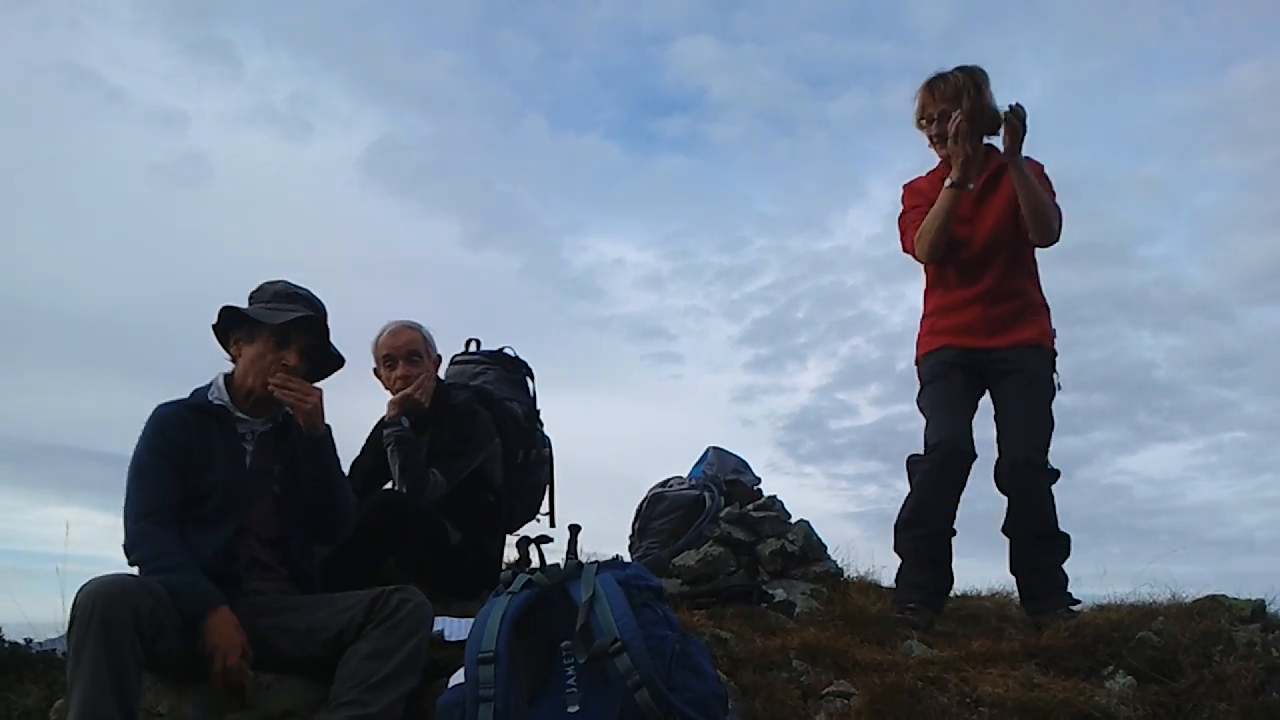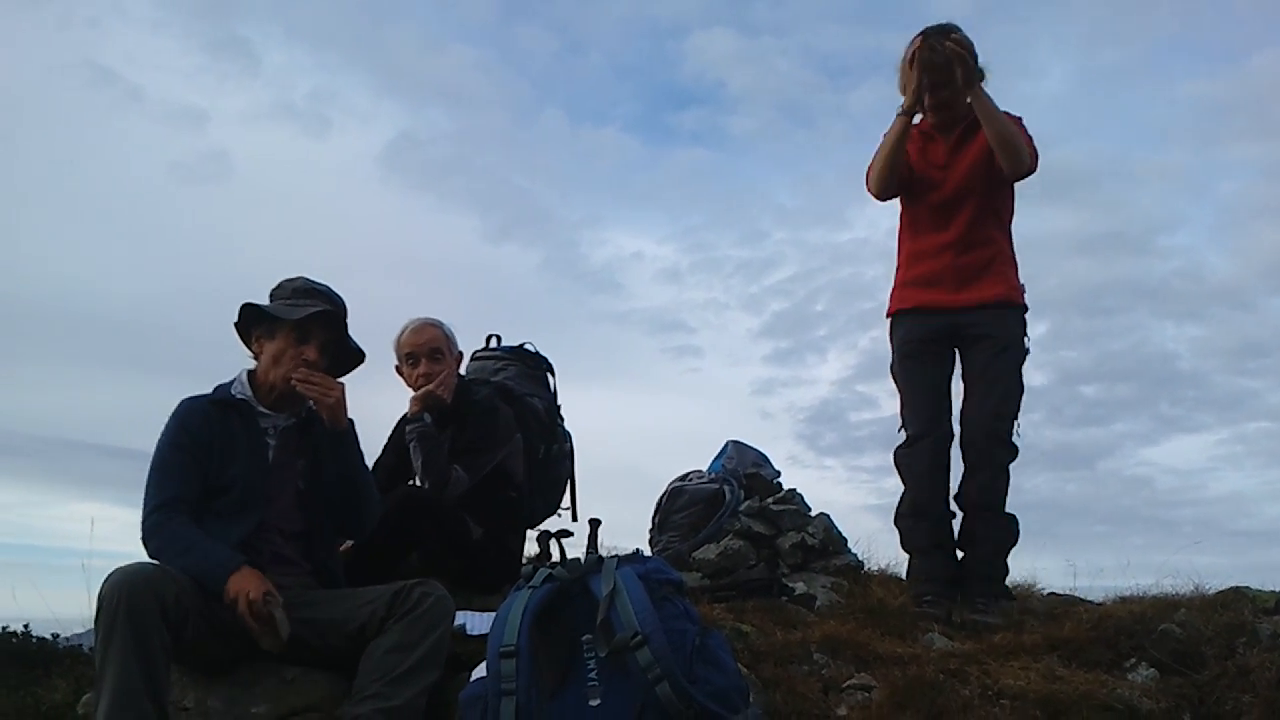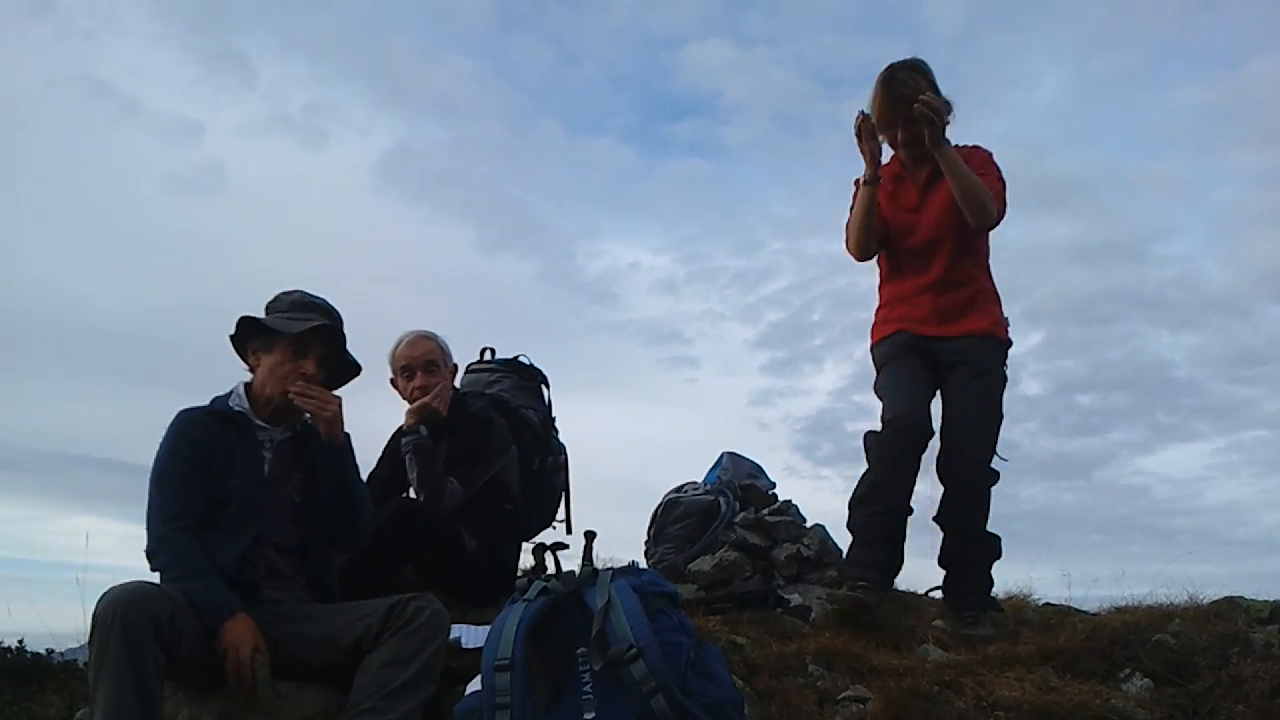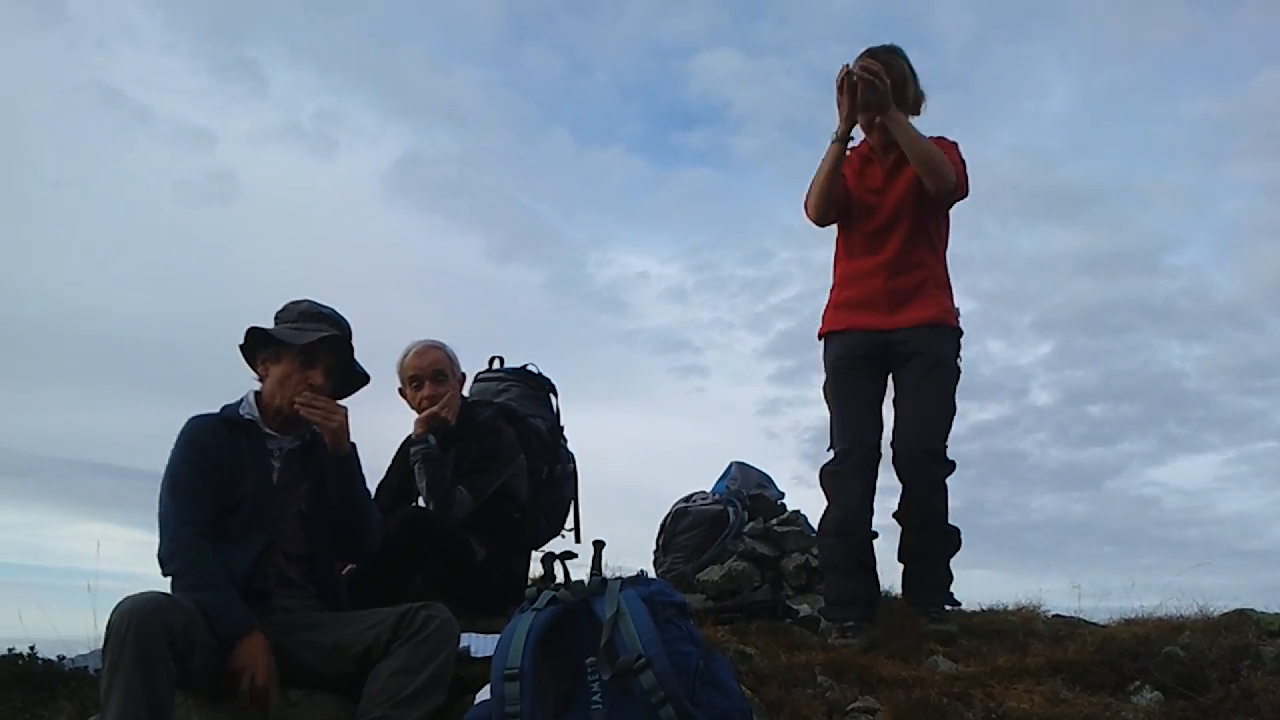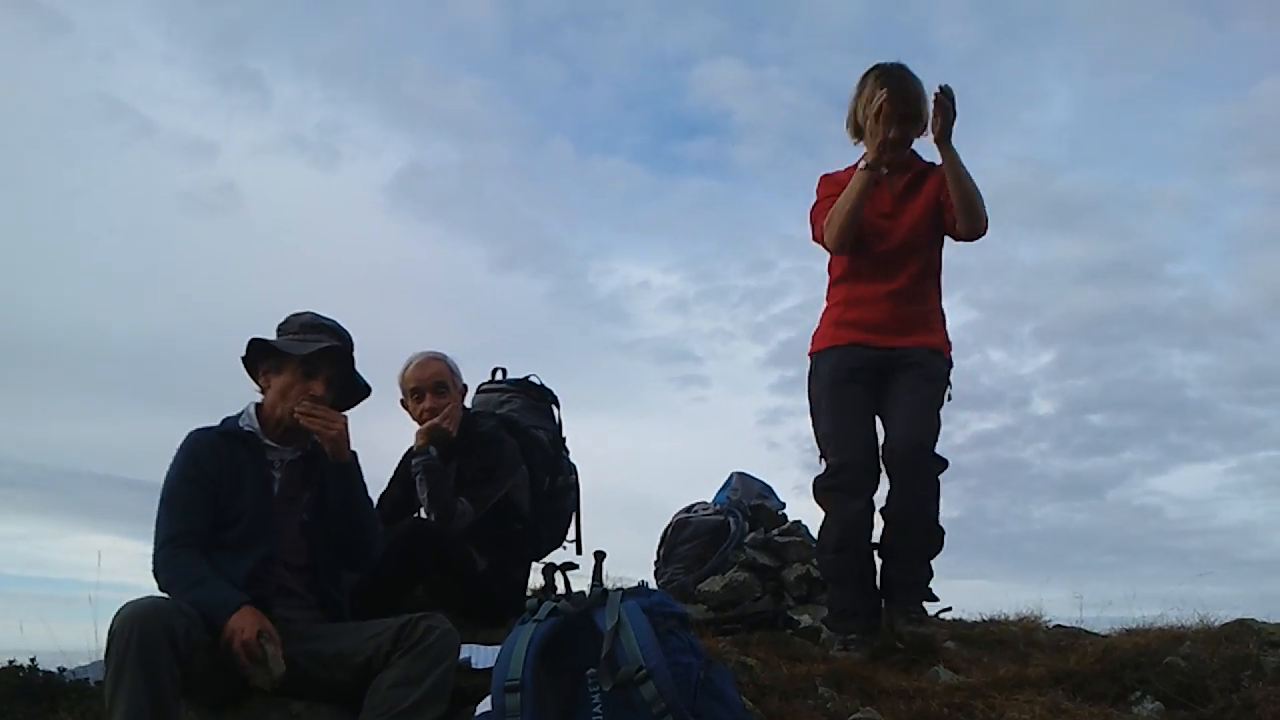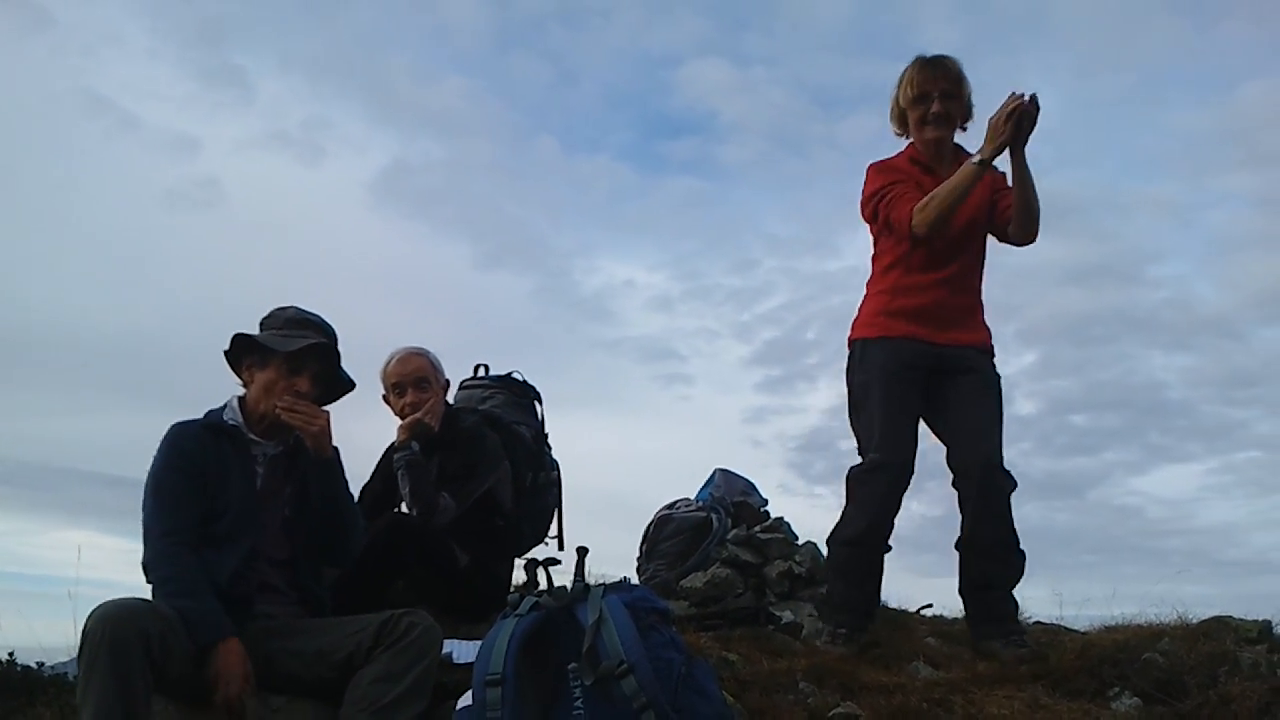
dt=0.4s
person 1, frame 1
left shoulder: (1022, 174)
right shoulder: (920, 191)
left elbow: (1046, 233)
right elbow: (927, 249)
left wrist: (1014, 159)
right wrist: (959, 174)
left hip: (1021, 344)
right hip: (947, 347)
left knee: (1025, 465)
right knee: (944, 452)
left ankle: (1045, 594)
right ankle: (919, 592)
person 1, frame 2
left shoulder: (998, 128)
right shoulder: (903, 143)
left elbow: (1021, 165)
right elbow: (879, 186)
left wrist: (973, 91)
right wrist: (910, 106)
left hip: (993, 305)
right hip: (919, 309)
left knee: (988, 434)
right knee: (927, 435)
left ankle: (982, 582)
right ankle: (932, 581)
person 1, frame 3
left shoulder: (972, 162)
right shoulder: (876, 184)
left elbow: (987, 217)
right elbow: (860, 249)
left wrist: (940, 148)
right wrist: (872, 170)
left hip: (974, 336)
right hip: (902, 335)
left knee: (967, 461)
right knee: (903, 427)
left ankle: (968, 599)
right ankle: (868, 571)
person 1, frame 4
left shoulder: (934, 151)
right shoulder: (842, 166)
left elbow: (948, 186)
right elbow: (818, 211)
left wrist: (895, 118)
right wrist: (844, 128)
left hip: (926, 328)
right hip: (852, 330)
left knee: (921, 453)
right knee: (852, 459)
left ankle: (928, 592)
right ankle: (849, 609)
person 1, frame 5
left shoulder: (936, 183)
right shoulder: (839, 184)
left elbow: (972, 226)
right elbow: (834, 237)
left wrist: (945, 145)
right wrist: (872, 158)
left hip: (918, 349)
right hip: (844, 347)
left knee: (912, 453)
right knee: (849, 472)
left ankle: (906, 598)
right ankle: (852, 620)
person 1, frame 6
left shoulder: (984, 178)
right shoulder: (886, 175)
left elbow: (1023, 232)
right elbow: (924, 221)
left wrist: (1016, 154)
right wrist: (986, 152)
left hip: (963, 348)
right hip: (888, 341)
left knee: (984, 472)
right knee: (885, 466)
left ankle: (993, 619)
right ankle: (848, 613)
person 2, frame 1
left shoulder: (301, 437)
right shoulder: (177, 422)
left elbow: (335, 532)
right elbow: (146, 534)
left wrist: (315, 435)
right wrist: (211, 611)
left hip: (281, 613)
right hip: (188, 612)
left knee: (406, 606)
right knee: (107, 598)
person 2, frame 2
left shoulder: (323, 432)
right shoulder: (200, 416)
left elbow: (359, 526)
right elbow: (162, 523)
left wrist: (339, 429)
right wrist: (230, 573)
left hip: (304, 606)
right hip: (213, 601)
left knee: (427, 600)
right knee: (134, 586)
person 2, frame 3
left shoulder: (319, 444)
right shoulder: (197, 428)
left elbow: (353, 540)
right elbow: (169, 539)
left wrist: (336, 443)
right wrist: (228, 617)
left hip: (298, 622)
right hip: (209, 618)
left knee: (423, 615)
right knee: (128, 605)
person 2, frame 4
left shoulder: (327, 452)
right shoulder: (207, 436)
left elbow: (361, 549)
right elbow: (183, 547)
left wrist: (341, 452)
right wrist: (242, 632)
left hip: (308, 630)
right hip: (219, 627)
left knee: (432, 624)
right knee: (144, 616)
person 2, frame 5
left shoulder: (328, 463)
right shoulder: (208, 448)
left elbow: (363, 559)
right elbow: (174, 556)
left wrist: (342, 461)
right wrist: (233, 610)
left hip: (310, 640)
right hip: (221, 633)
left knee: (434, 634)
right knee: (145, 621)
person 2, frame 6
left shoulder: (311, 458)
right shoulder: (190, 442)
left elbow: (343, 555)
right elbow: (166, 554)
left wrist: (325, 457)
right wrist: (219, 639)
left hip: (289, 636)
right hip: (200, 632)
left knee: (415, 629)
right knee: (118, 623)
person 3, frame 1
left shoulder: (466, 415)
right shoulder: (391, 424)
left elbow: (419, 494)
right elbow: (351, 497)
left wrist: (397, 423)
left hip: (466, 562)
right hip: (418, 553)
left knee: (389, 505)
person 3, frame 2
left shoulder: (488, 411)
right shoulder: (415, 420)
left elbow: (442, 490)
left wrist: (420, 420)
left hip: (489, 556)
right hip: (439, 550)
left knee: (411, 501)
person 3, frame 3
left shoulder: (483, 423)
right shoulder: (409, 433)
left elbow: (438, 502)
right elbow: (370, 506)
left wrist: (416, 433)
left hip: (484, 569)
right hip: (436, 561)
left knee: (405, 514)
person 3, frame 4
left shoulder: (491, 432)
right shoulder: (418, 443)
left elbow: (446, 511)
right elbow: (379, 516)
left wrist: (425, 442)
left hip: (493, 578)
right hip: (443, 570)
left knee: (414, 522)
person 3, frame 5
left shoulder: (493, 443)
right shoulder: (421, 453)
left elbow: (448, 522)
right elbow: (382, 526)
left wrist: (425, 454)
left hip: (494, 588)
right hip: (446, 582)
left knee: (416, 534)
person 3, frame 6
left shoulder: (475, 438)
right shoulder: (403, 449)
left elbow: (430, 517)
right elbow: (362, 521)
left wrist: (407, 449)
left hip: (476, 585)
right hip: (428, 577)
left knee: (397, 528)
